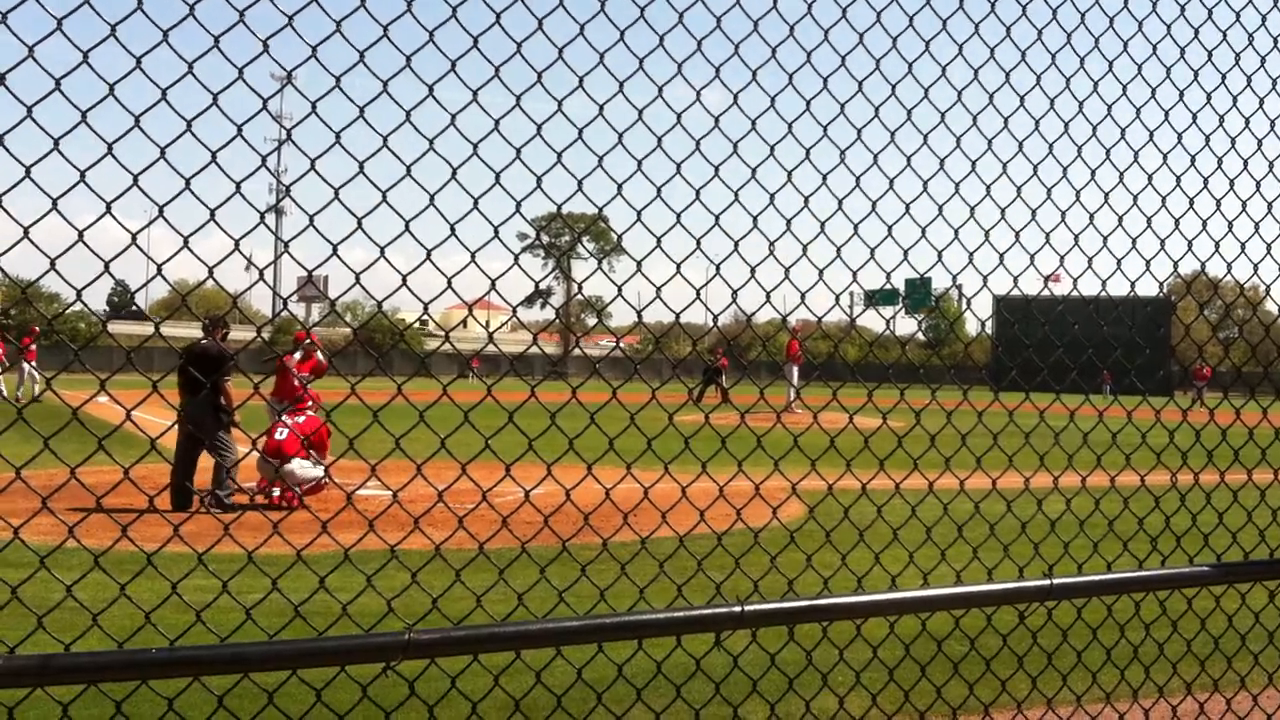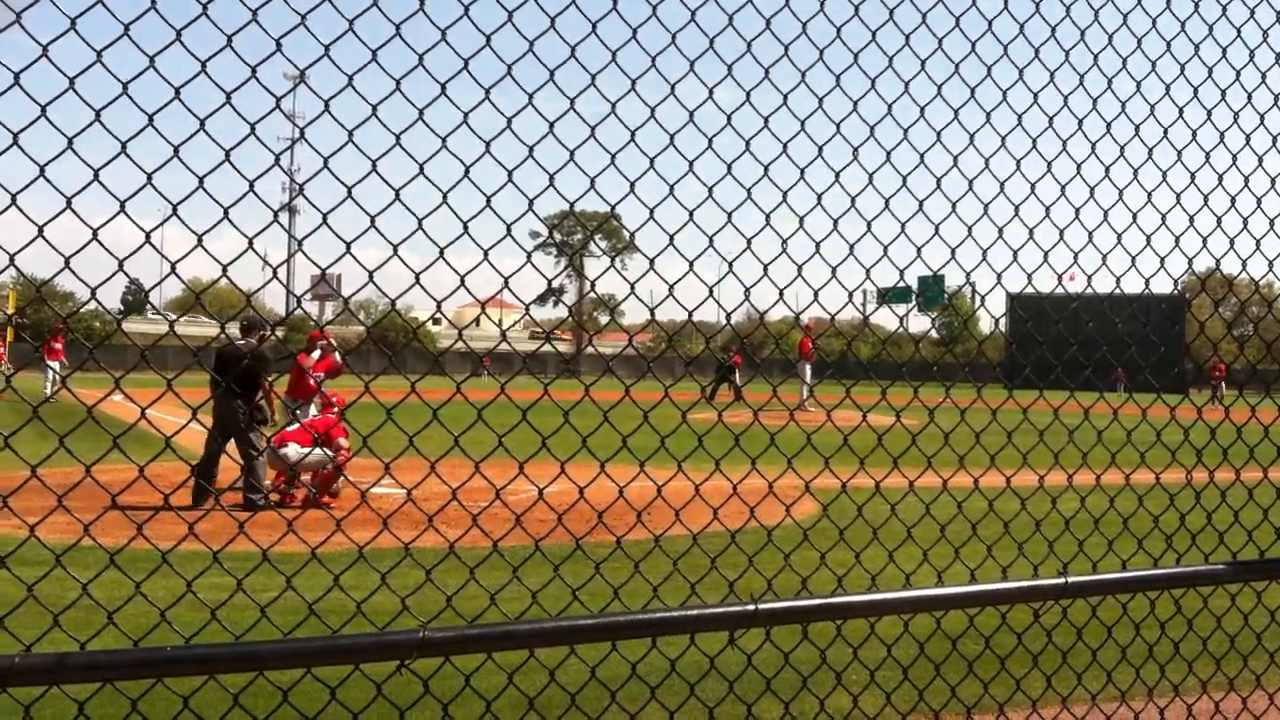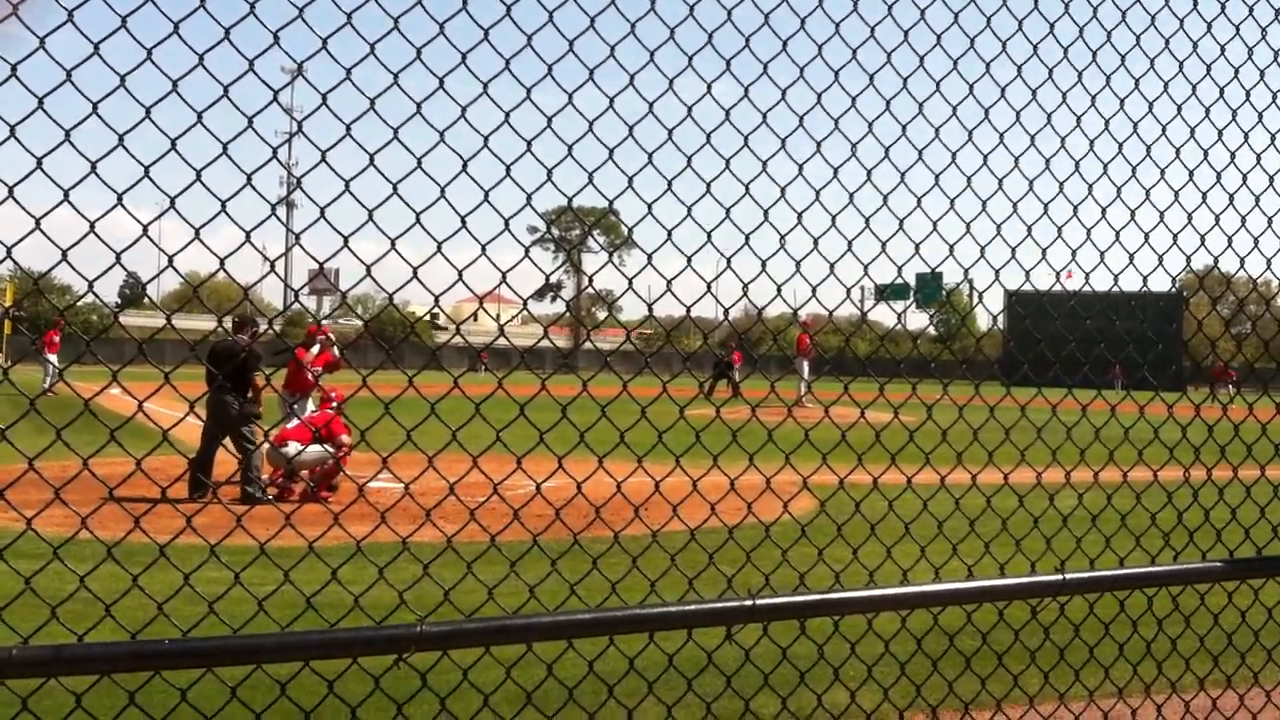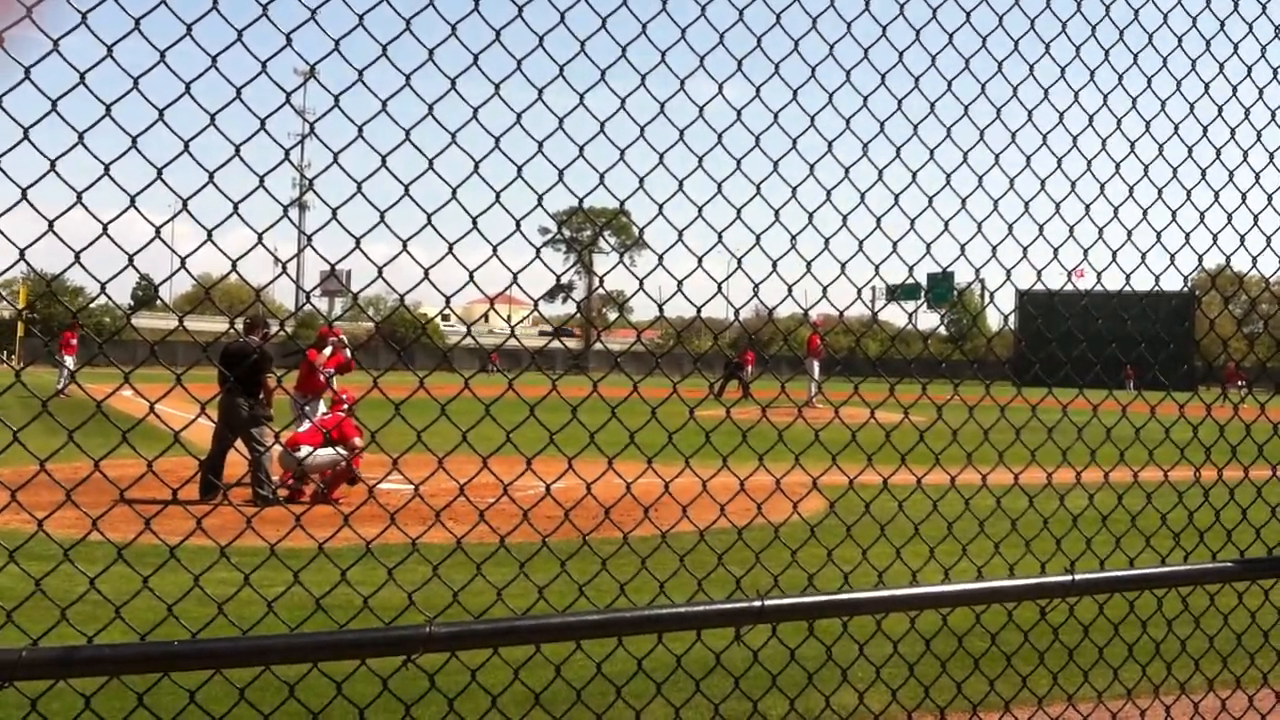
dt=0.7s
person 1, frame 1
left shoulder: (188, 350)
right shoulder: (221, 351)
left elbow: (181, 383)
right elbow: (225, 385)
right wrist: (233, 411)
left hip: (188, 407)
right hip: (210, 408)
left knee: (185, 456)
right knee: (227, 453)
left ankle: (181, 500)
right ankle: (221, 498)
person 1, frame 2
left shoulder: (223, 350)
right shoulder: (259, 353)
left elbow: (213, 382)
right elbow: (266, 386)
right wrist: (272, 412)
left hip: (222, 405)
right hip: (243, 408)
left knee: (212, 451)
right knee: (254, 454)
left ankle: (200, 496)
right ankle: (255, 499)
person 1, frame 3
left shoulder: (217, 347)
right shoulder: (249, 350)
left elbow: (208, 377)
right elbow: (256, 382)
right wrist: (257, 404)
left hip: (214, 400)
right hip: (236, 403)
left knee: (207, 446)
right knee: (251, 449)
left ankle: (197, 490)
right ankle: (253, 493)
person 1, frame 4
left shoulder: (228, 348)
right shoulder: (261, 352)
left elbow: (221, 379)
right elbow: (268, 384)
right wrist: (268, 406)
left hip: (227, 402)
right hip: (249, 405)
left knee: (218, 448)
right knee: (261, 450)
left ankle: (208, 491)
right ankle: (265, 495)
